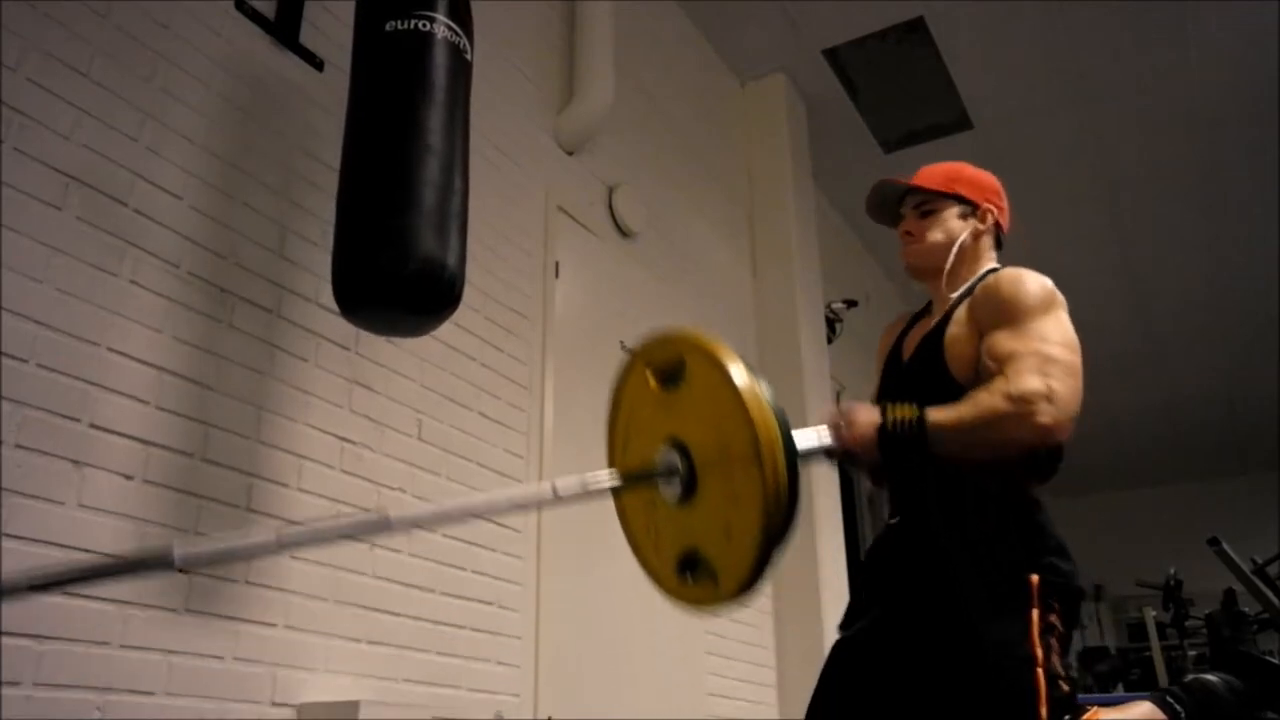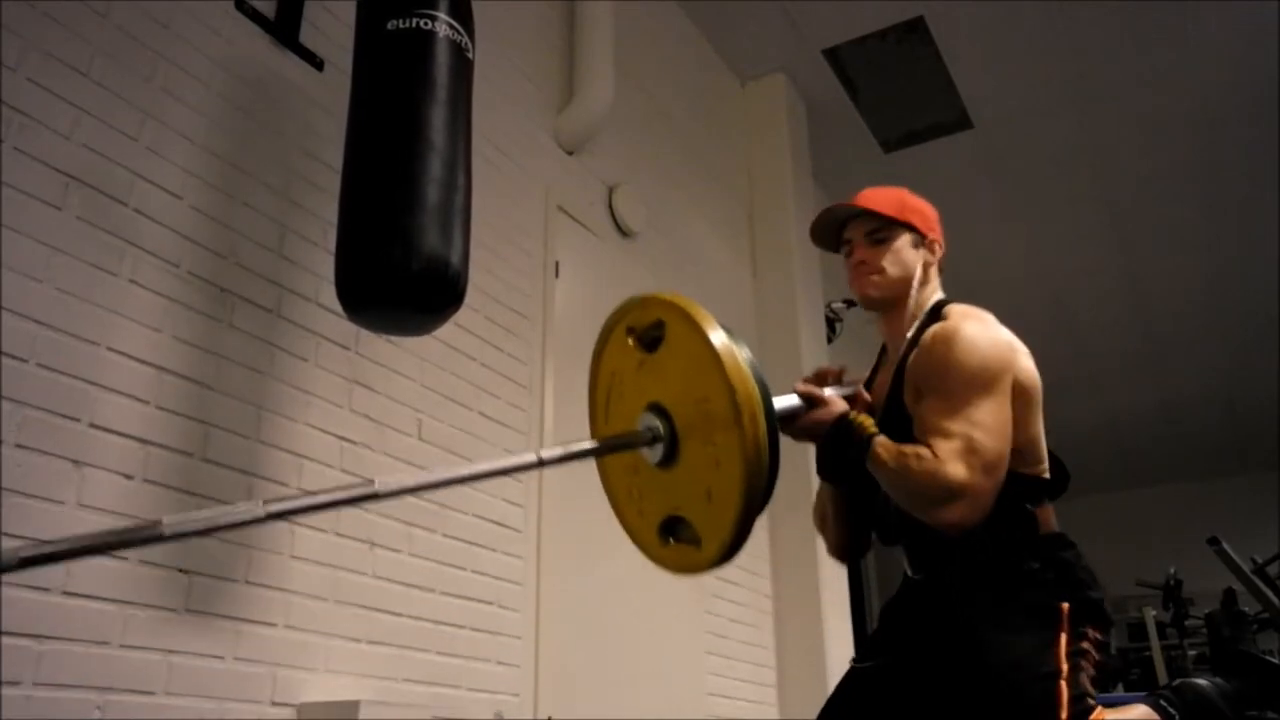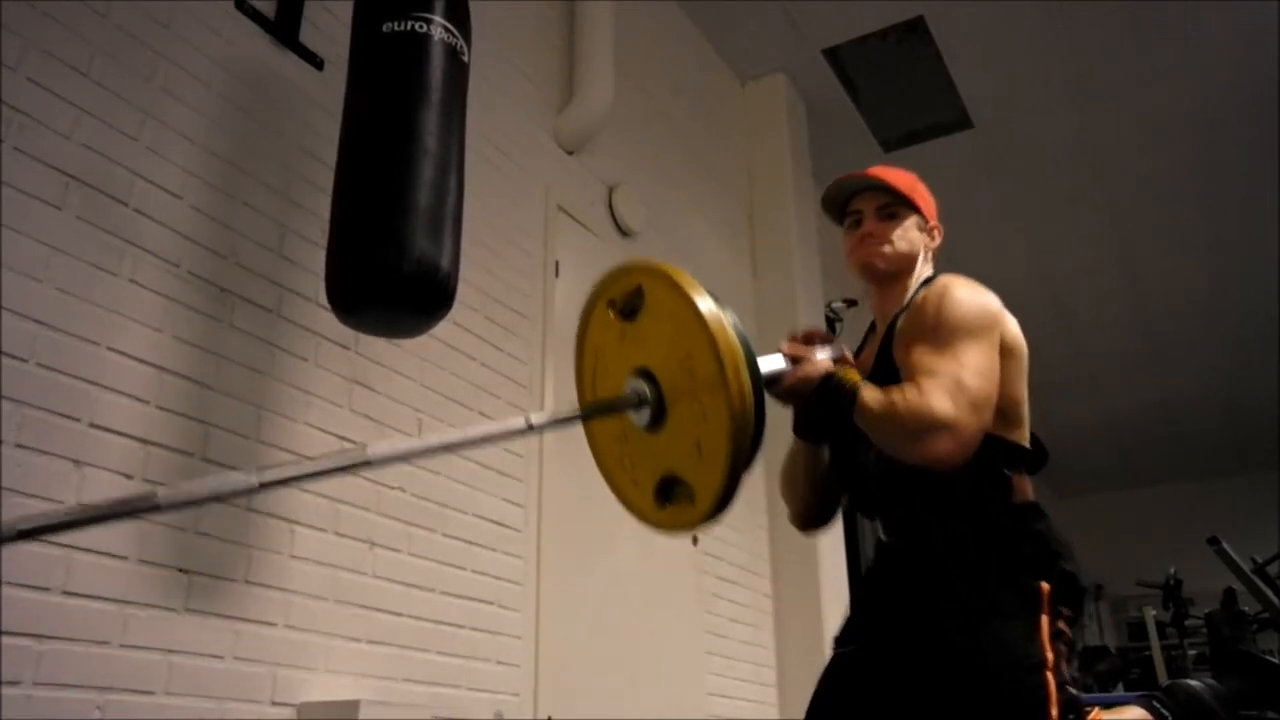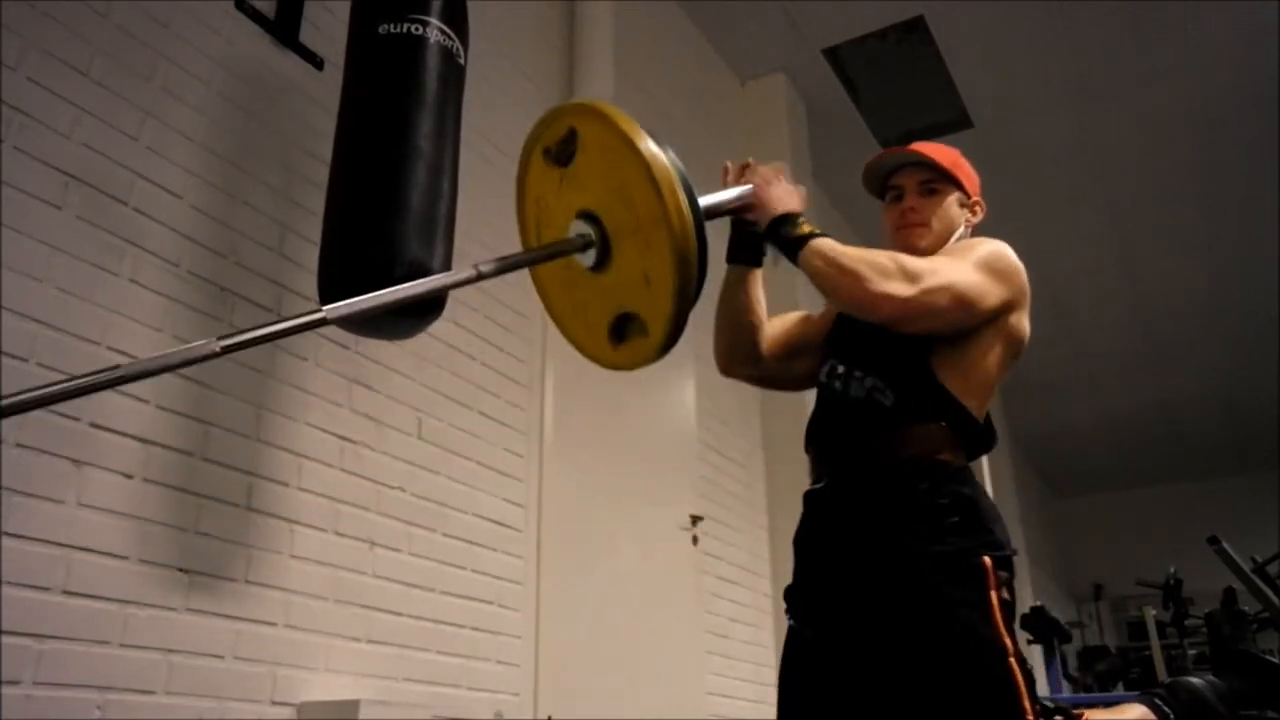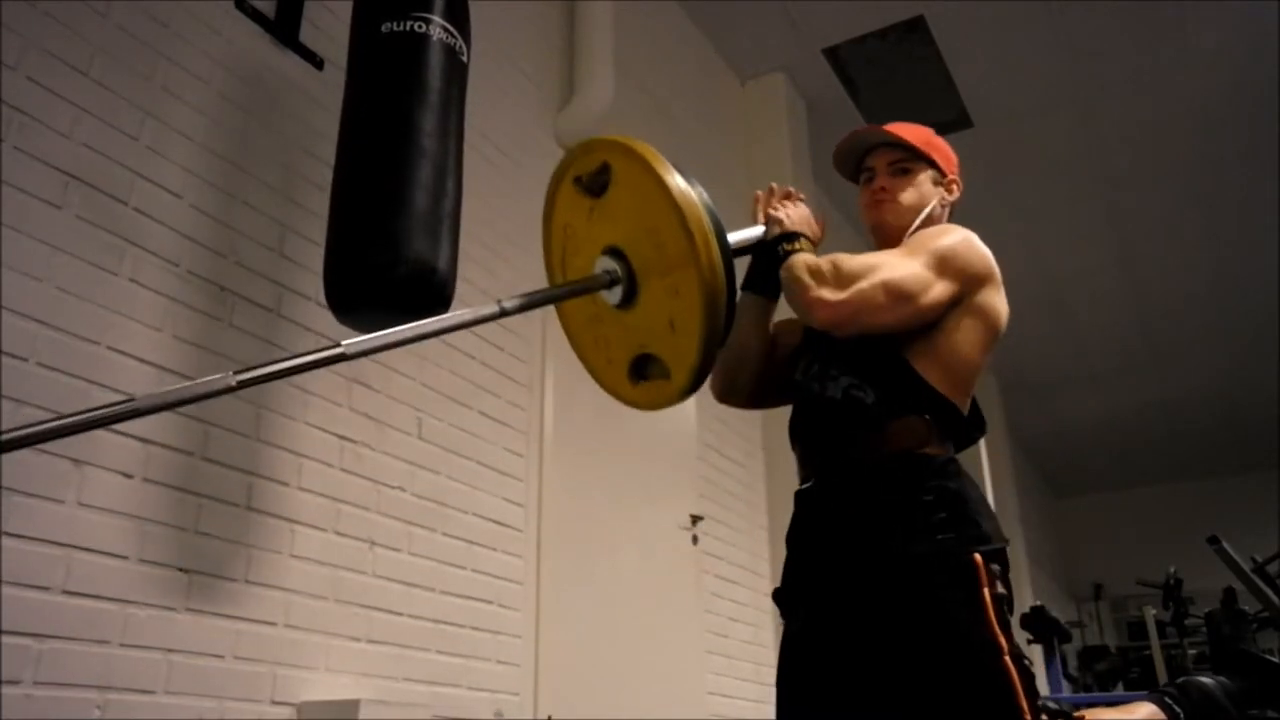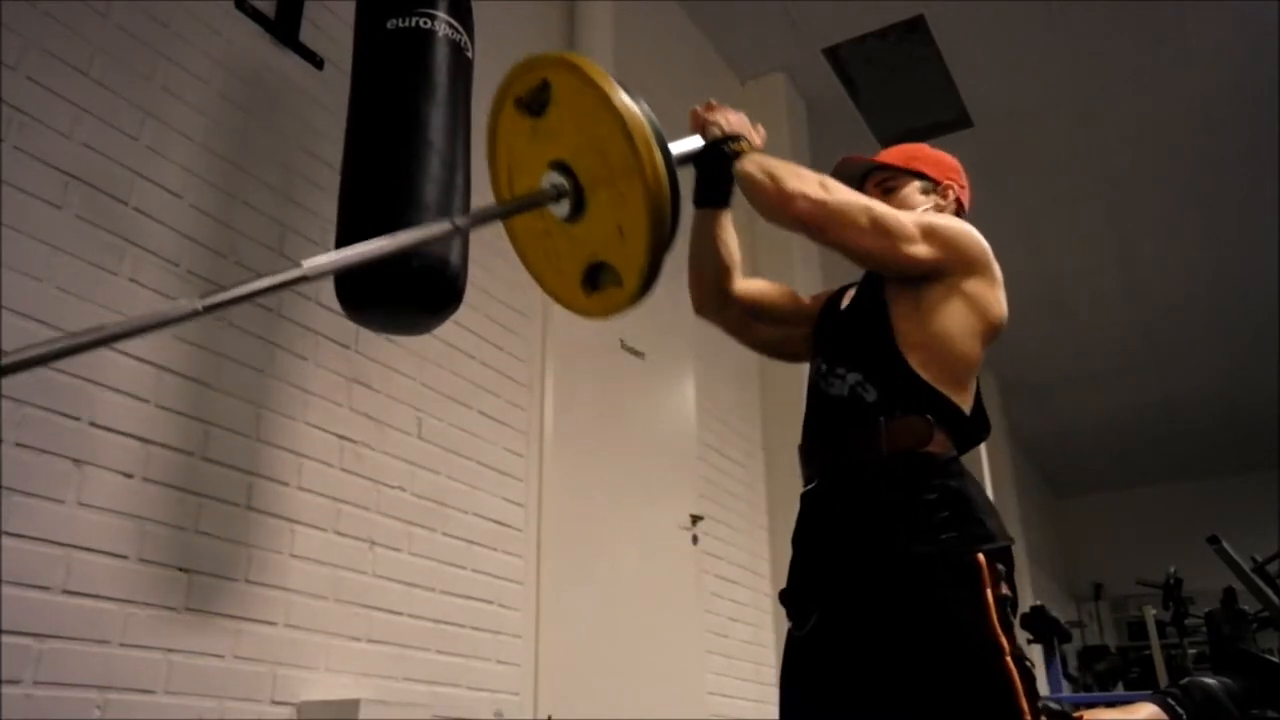
dt=0.4s
person 1, frame 1
left shoulder: (1017, 294)
right shoulder: (902, 331)
left elbow: (1042, 408)
left wrist: (894, 427)
right wrist: (864, 434)
left hip: (1000, 563)
right hip: (906, 564)
person 1, frame 2
left shoulder: (961, 342)
right shoulder: (874, 382)
left elbow: (958, 497)
right elbow: (845, 544)
left wrist: (853, 435)
right wrist: (833, 445)
left hip: (1029, 597)
right hip: (934, 602)
person 1, frame 3
left shoulder: (957, 304)
right shoulder: (862, 358)
left elbow: (940, 434)
right elbow: (809, 506)
left wrist: (836, 388)
right wrist: (811, 408)
left hip: (998, 574)
right hip: (906, 581)
person 1, frame 4
left shoulder: (989, 266)
right shoulder: (854, 309)
left elbow: (897, 294)
right elbow: (742, 357)
left wrist: (795, 229)
right wrist: (748, 243)
left hip: (931, 530)
right hip: (832, 537)
person 1, frame 5
left shoulder: (956, 253)
left elbow: (834, 298)
right elbow: (737, 384)
left wrist: (789, 243)
right wrist: (764, 269)
left hip: (926, 531)
right hip: (825, 540)
person 1, frame 6
left shoulder: (954, 252)
right shoulder: (840, 310)
left elbow: (817, 204)
right elbow: (720, 298)
left wrist: (739, 151)
right wrist: (712, 184)
left hip: (929, 532)
right hip: (832, 543)
